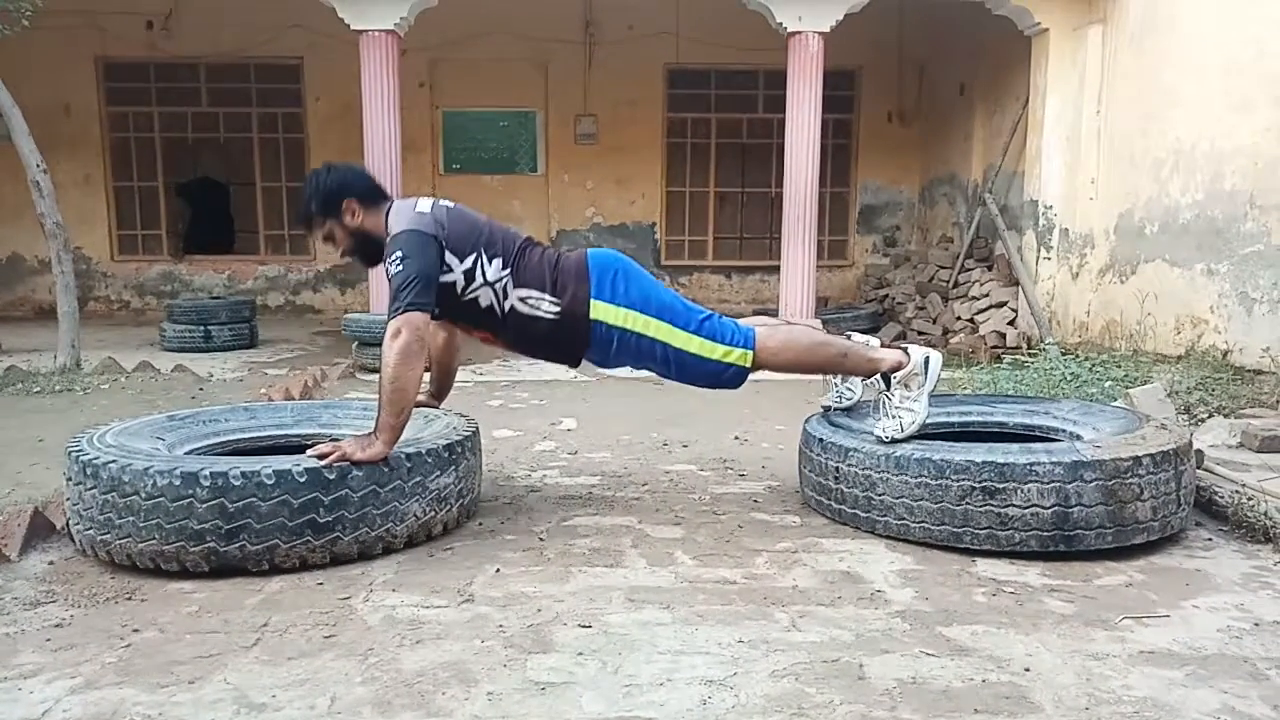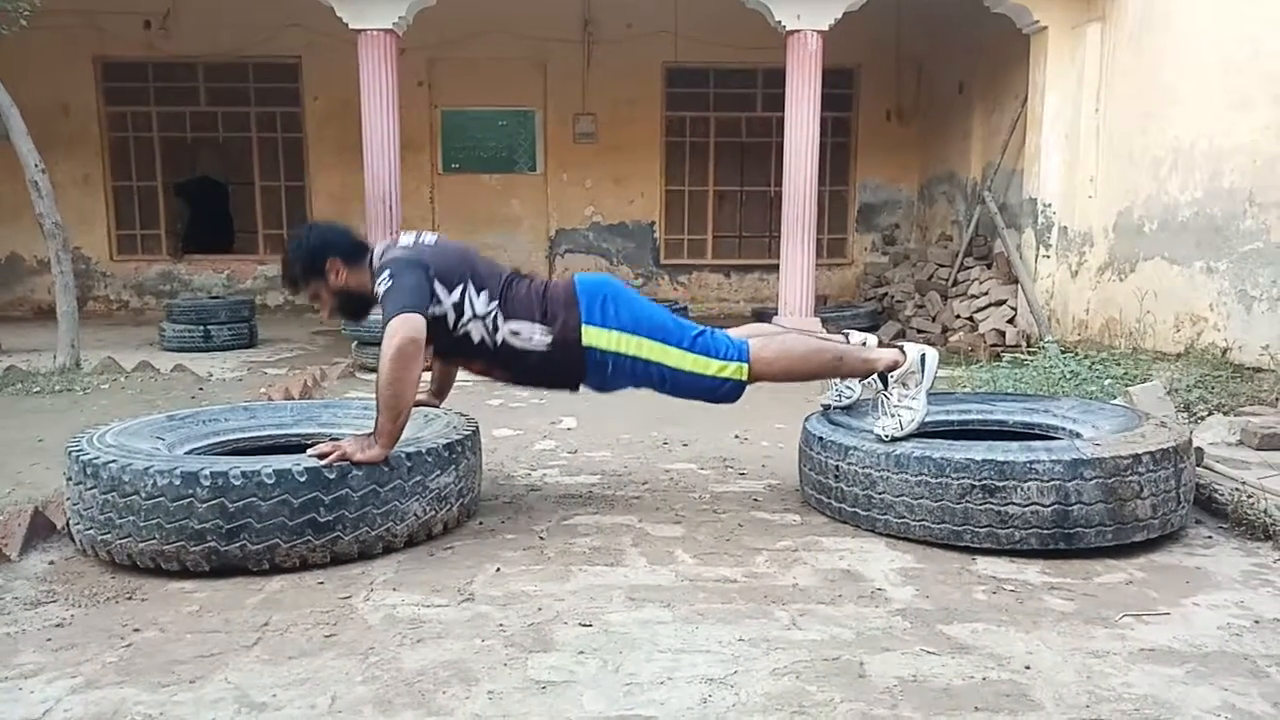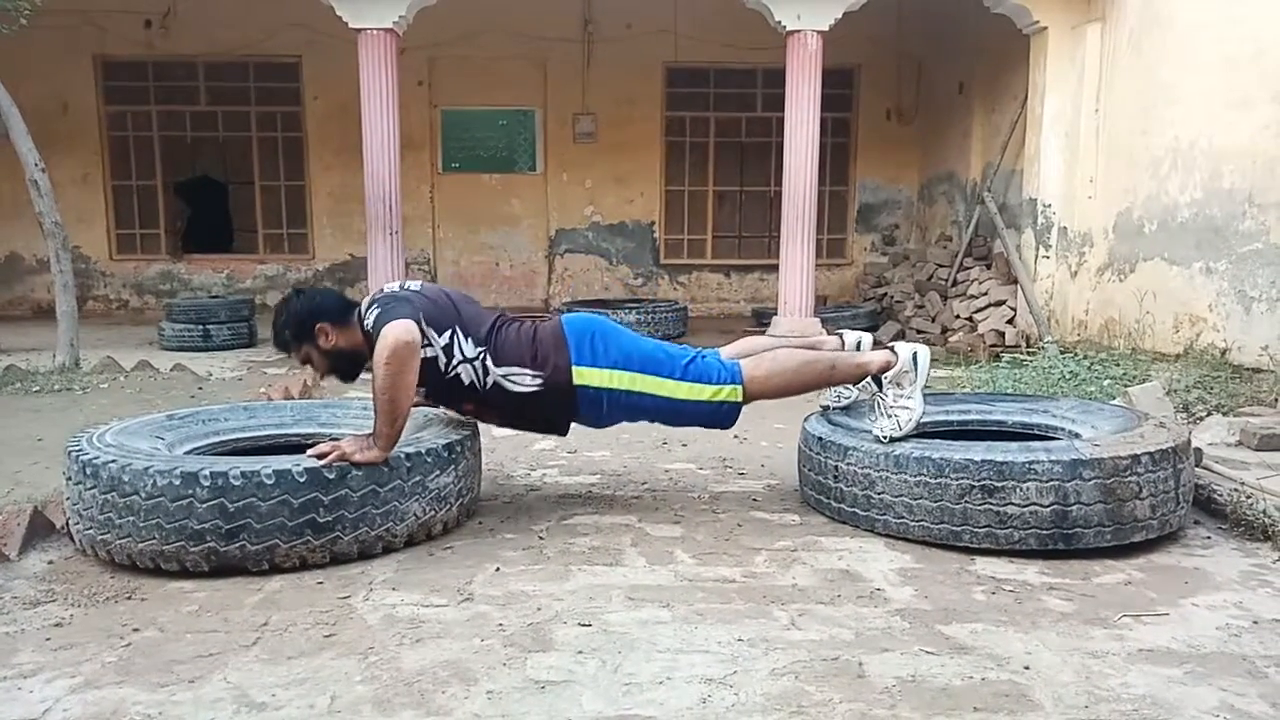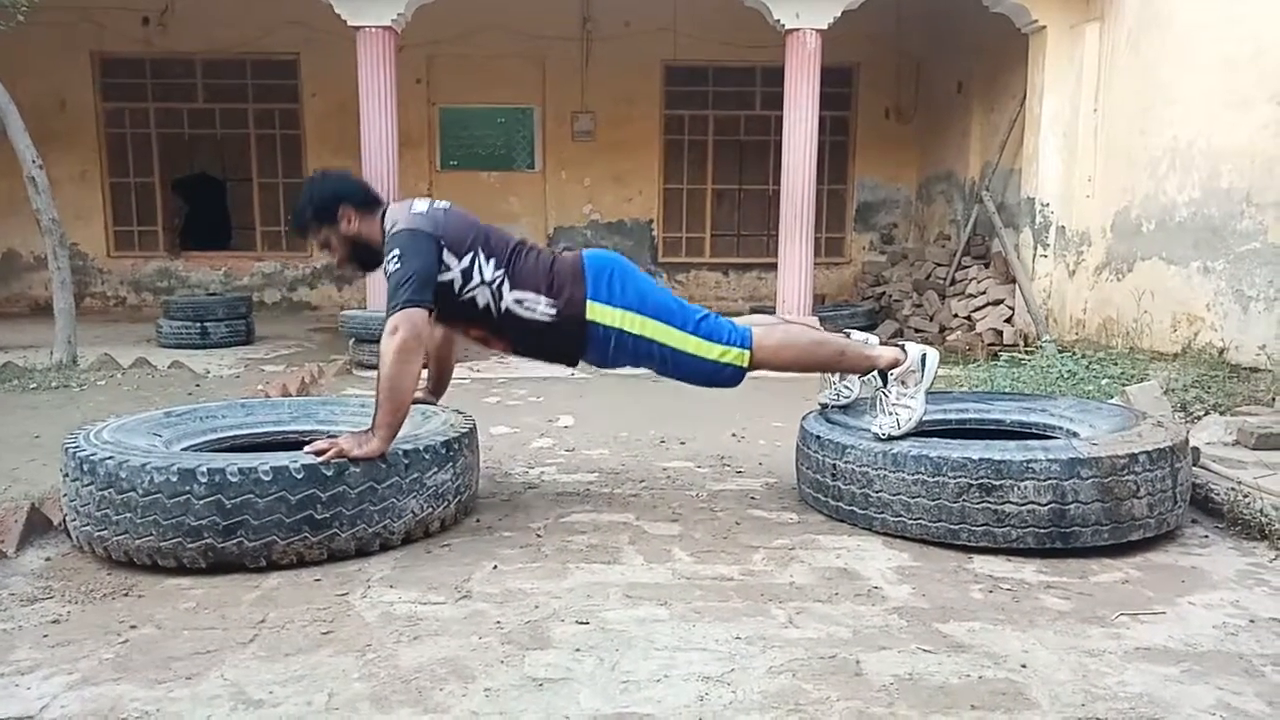
dt=0.3s
person 1, frame 1
left shoulder: (406, 237)
right shoulder: (422, 226)
left elbow: (406, 337)
right elbow: (446, 322)
left wrist: (381, 440)
right wrist: (434, 398)
left hip: (597, 303)
right hip: (590, 298)
left knee: (743, 351)
right knee: (732, 336)
left ankle: (898, 362)
right ankle: (855, 347)
person 1, frame 2
left shoulder: (394, 267)
right shoulder: (413, 261)
left elbow: (405, 341)
left wrist: (380, 440)
right wrist: (431, 397)
left hip: (588, 328)
right hip: (582, 316)
left knee: (739, 361)
right knee: (727, 346)
left ankle: (895, 362)
right ankle: (849, 346)
person 1, frame 3
left shoulder: (380, 310)
right shoulder: (402, 308)
left elbow: (400, 351)
left wrist: (379, 443)
right wrist: (429, 399)
left hip: (580, 366)
right hip: (572, 354)
left knee: (736, 382)
right knee: (719, 361)
left ankle: (891, 362)
right ankle: (845, 346)
person 1, frame 4
left shoulder: (404, 236)
right shoulder: (419, 228)
left elbow: (406, 332)
right elbow: (444, 317)
left wrist: (379, 437)
right wrist: (432, 394)
left hip: (592, 305)
right hip: (587, 294)
left knee: (739, 349)
right knee: (736, 333)
left ankle: (893, 359)
right ankle: (858, 351)
